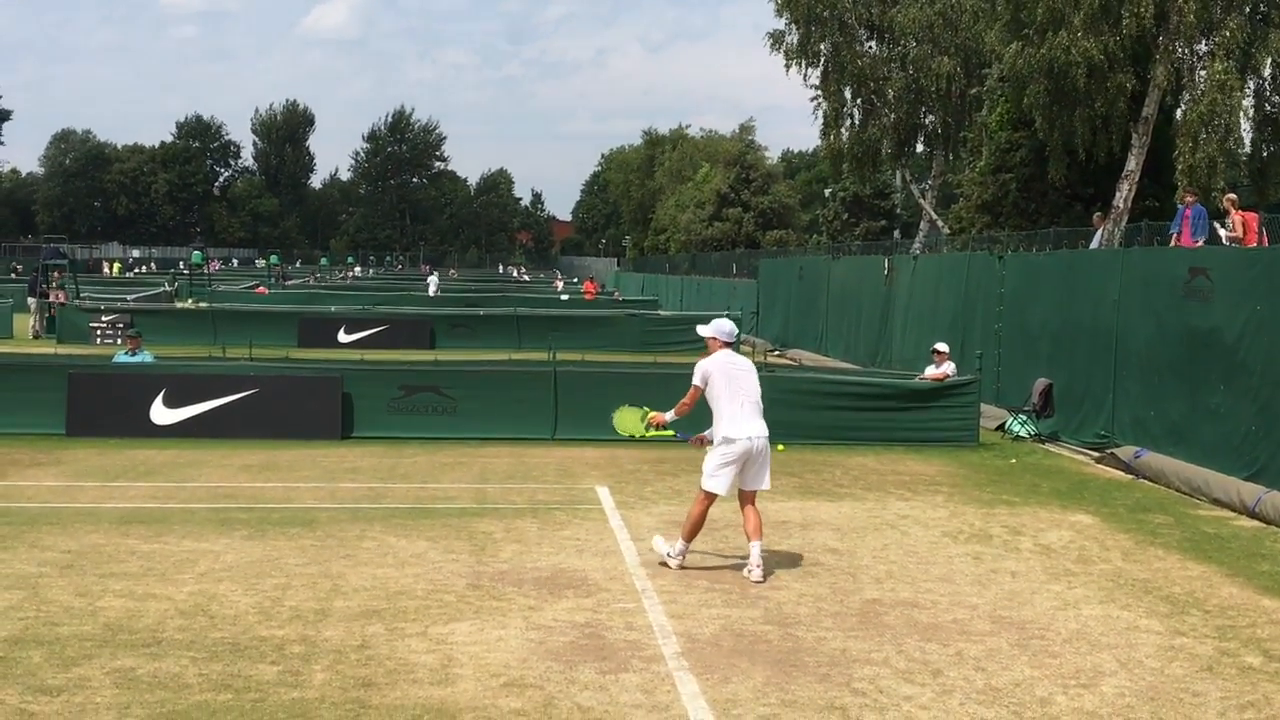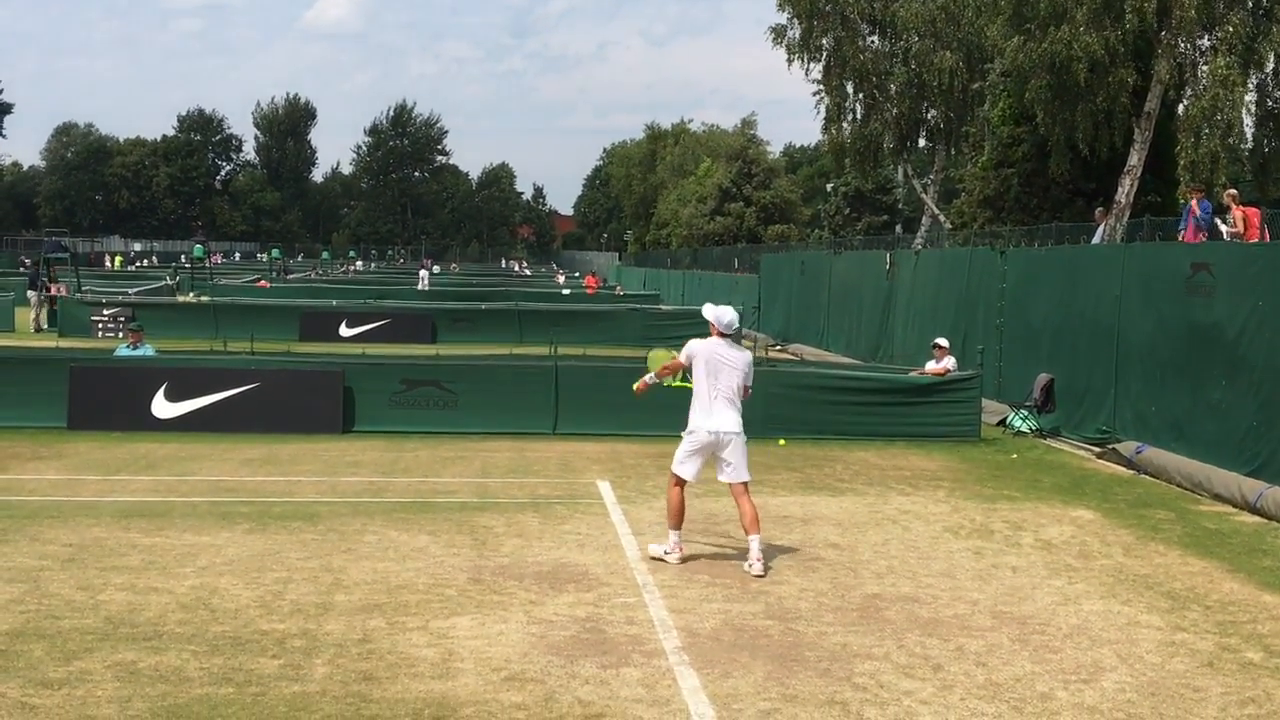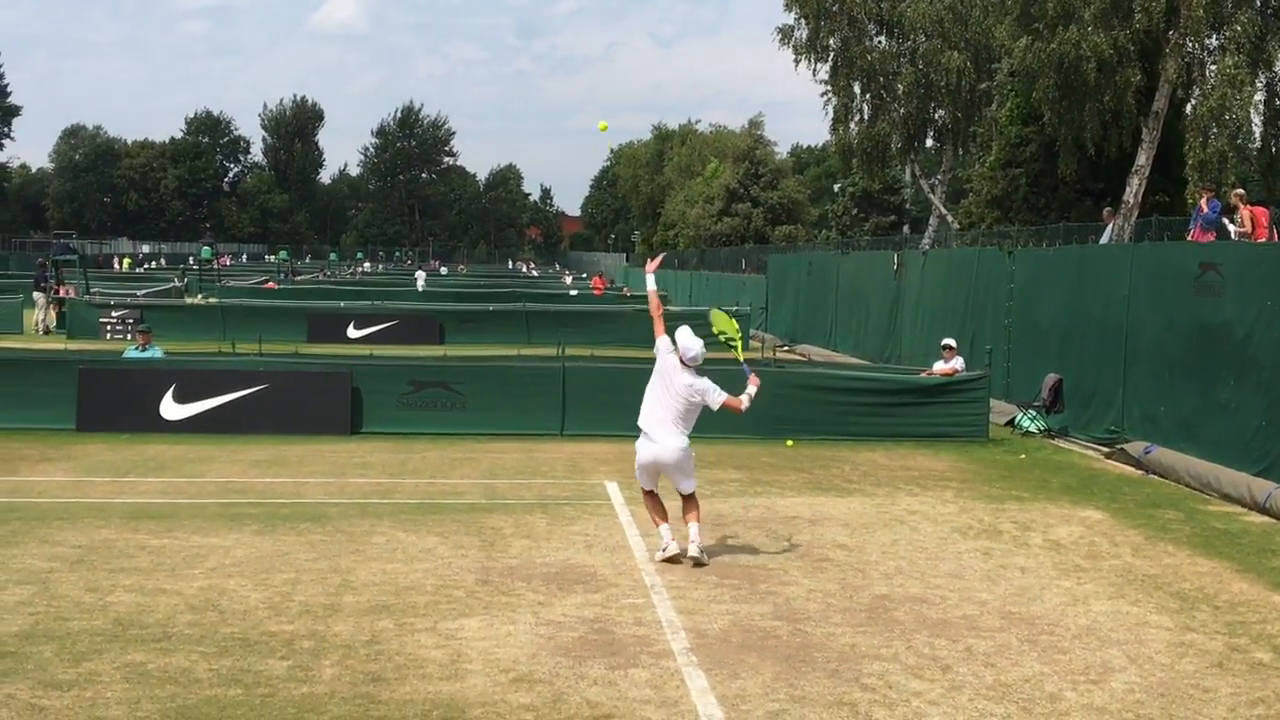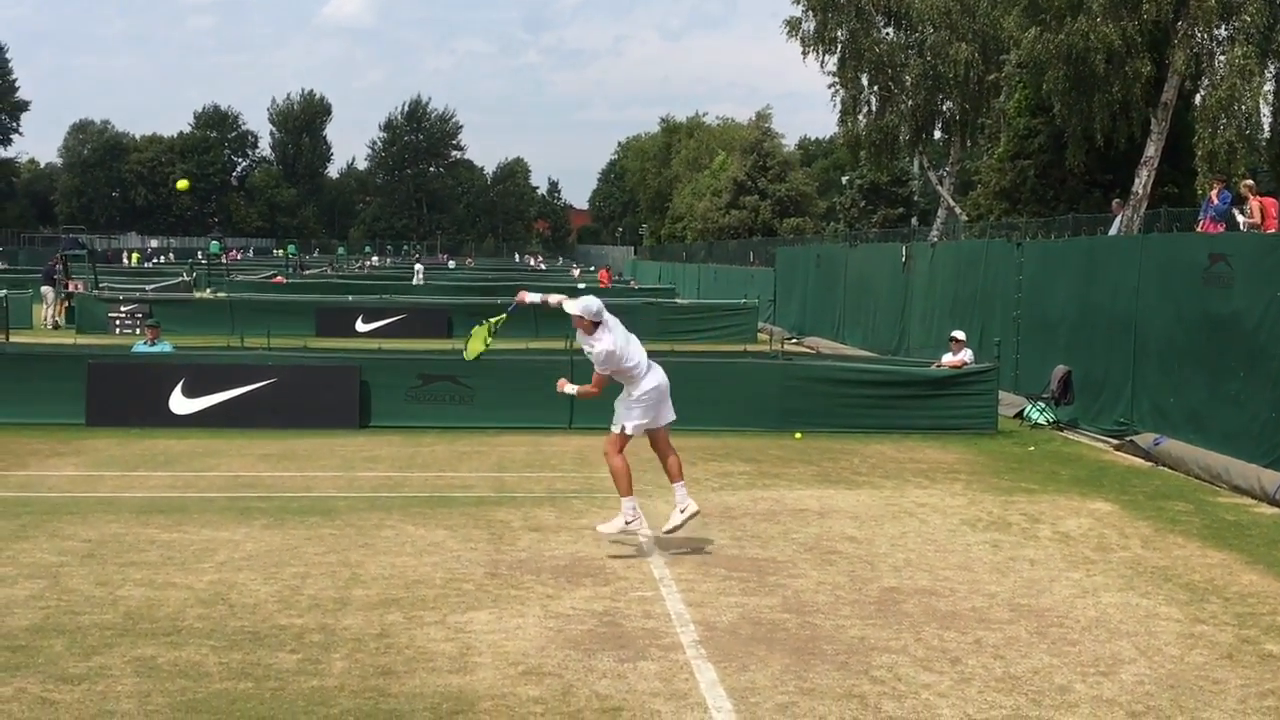
dt=0.5s
person 1, frame 1
left shoulder: (706, 364)
right shoulder: (748, 365)
left elbow: (688, 404)
left wrist: (666, 417)
right wrist: (710, 435)
left hip: (732, 441)
right hip: (759, 437)
left knee: (704, 499)
right knee: (748, 502)
left ankle: (677, 554)
right ankle: (755, 563)
person 1, frame 2
left shoulder: (697, 347)
right shoulder: (746, 357)
left elbow: (670, 369)
left wrist: (648, 379)
left hip: (701, 430)
right hip: (732, 431)
left knee: (676, 484)
right knee: (742, 494)
left ankle: (673, 547)
right ankle: (755, 557)
person 1, frame 3
left shoulder: (666, 359)
right shoulder: (702, 386)
left elbow: (657, 315)
right elbow: (739, 406)
left wrist: (650, 276)
right wrist: (753, 387)
left hip: (647, 447)
right hip: (675, 450)
left knee: (649, 492)
right knee: (689, 497)
left ankle: (668, 543)
right ankle: (695, 543)
person 1, frame 4
left shoulder: (604, 349)
right shoulder: (600, 316)
left elbow: (595, 390)
right elbow: (564, 300)
left wrist: (568, 388)
right wrist: (536, 298)
left hip: (642, 391)
right hip: (655, 381)
left knee: (613, 449)
right knee: (662, 445)
left ankle: (630, 515)
right ankle: (683, 503)
